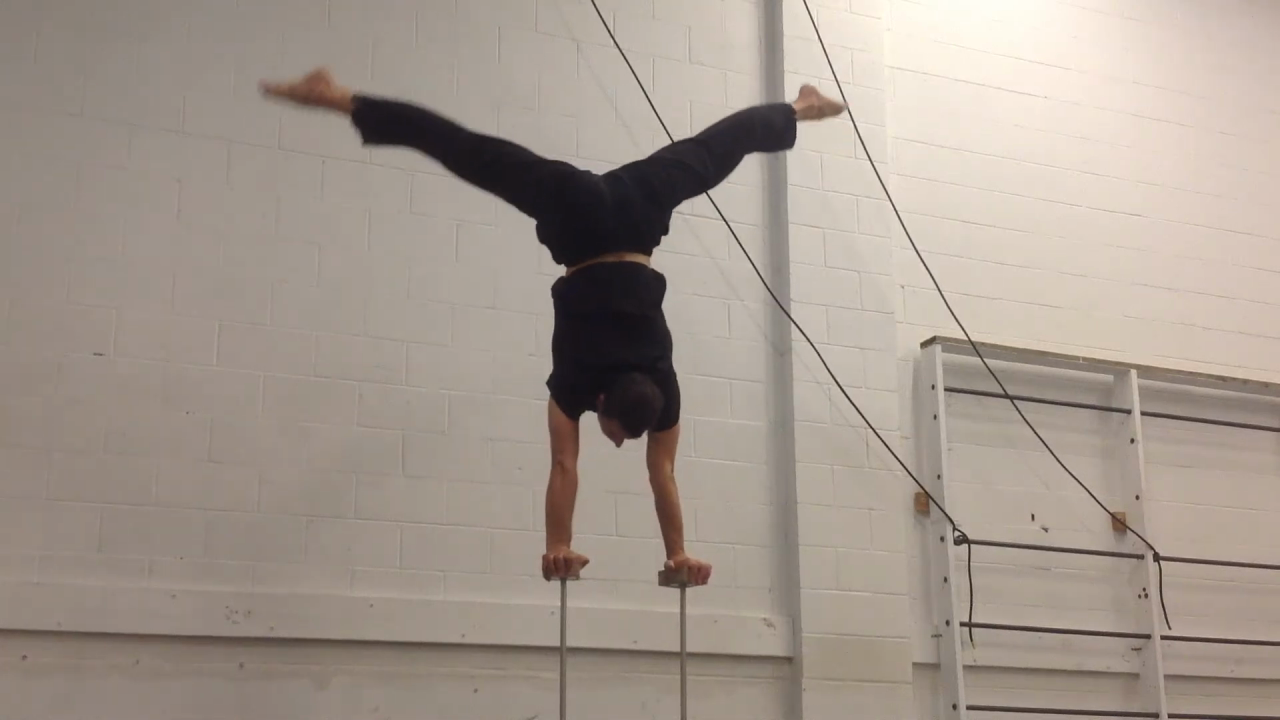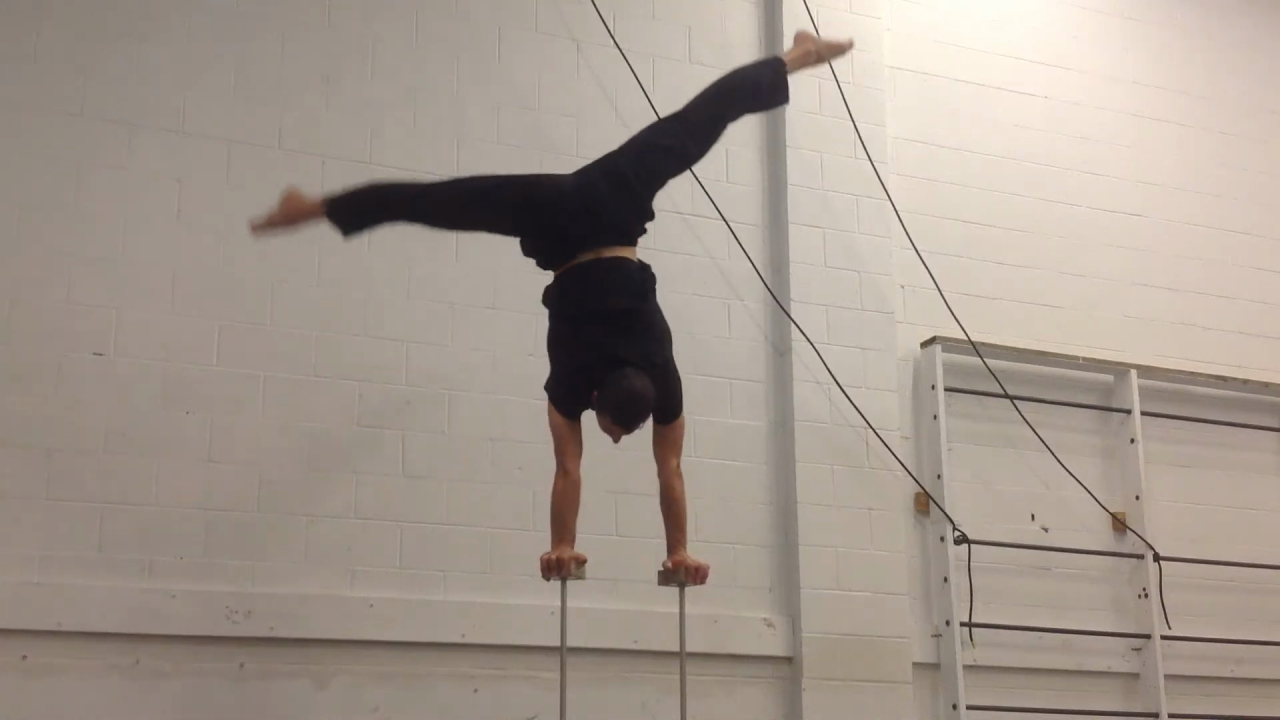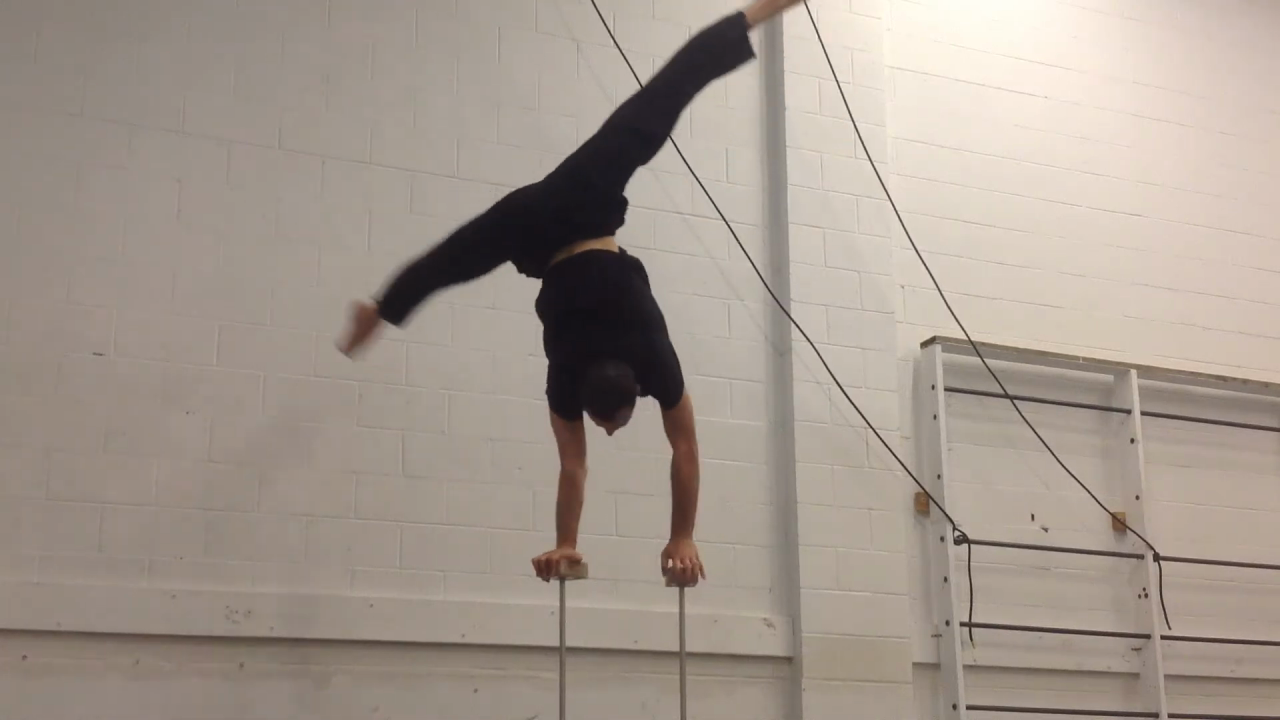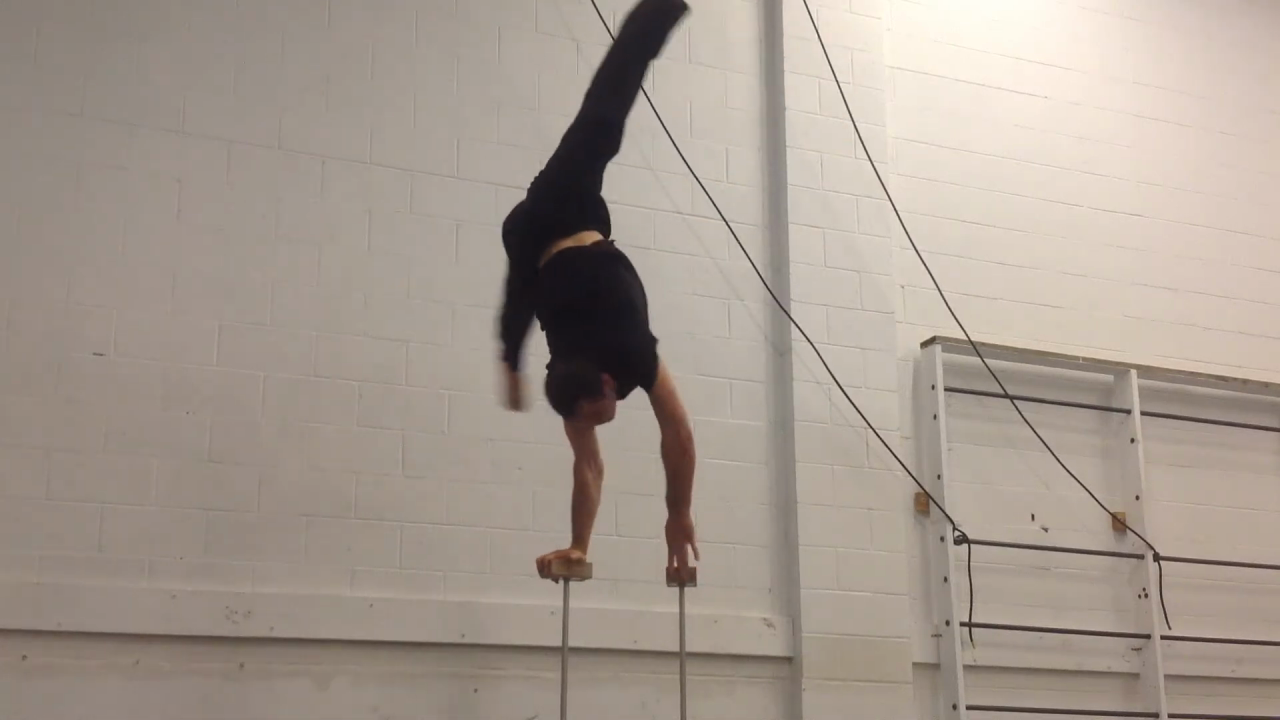
dt=0.3s
person 1, frame 1
left shoulder: (662, 387)
right shoulder: (574, 383)
left elbow: (663, 476)
right elbow: (563, 469)
left wrist: (678, 552)
right wrist: (559, 545)
left hip: (633, 211)
right hip: (585, 212)
left knee: (708, 153)
right knee: (461, 150)
left ankle: (796, 108)
right ankle: (342, 99)
person 1, frame 2
left shoulder: (663, 381)
right shoulder: (570, 383)
left elbow: (669, 469)
right elbow: (568, 469)
left wrist: (680, 551)
right wrist: (562, 545)
left hip: (613, 209)
right hip: (563, 216)
left knee: (694, 127)
right knee: (429, 202)
left ankle: (790, 60)
right ankle: (319, 206)
person 1, frame 3
left shoulder: (641, 364)
right shoulder: (566, 382)
left elbow: (685, 453)
right elbow: (573, 466)
left wrist: (683, 537)
right wrist: (565, 544)
left hip: (580, 205)
right hip: (534, 223)
left knee: (653, 111)
right knee: (449, 268)
right ankle: (378, 311)
person 1, frame 4
left shoulder: (614, 360)
right shoulder: (594, 371)
left elbow: (677, 435)
right elbow: (587, 467)
left wrist: (679, 513)
right wrist: (577, 547)
left hip: (563, 217)
right hip: (540, 234)
left knee: (601, 115)
right ankle: (510, 364)
